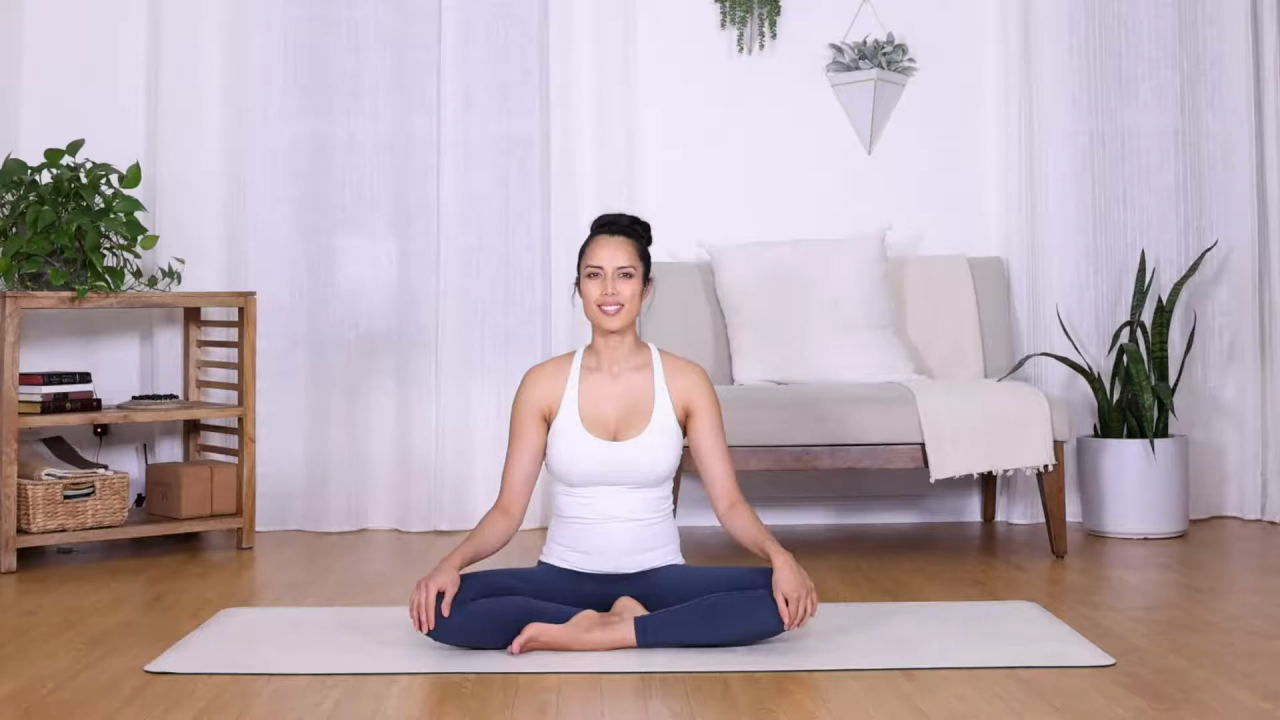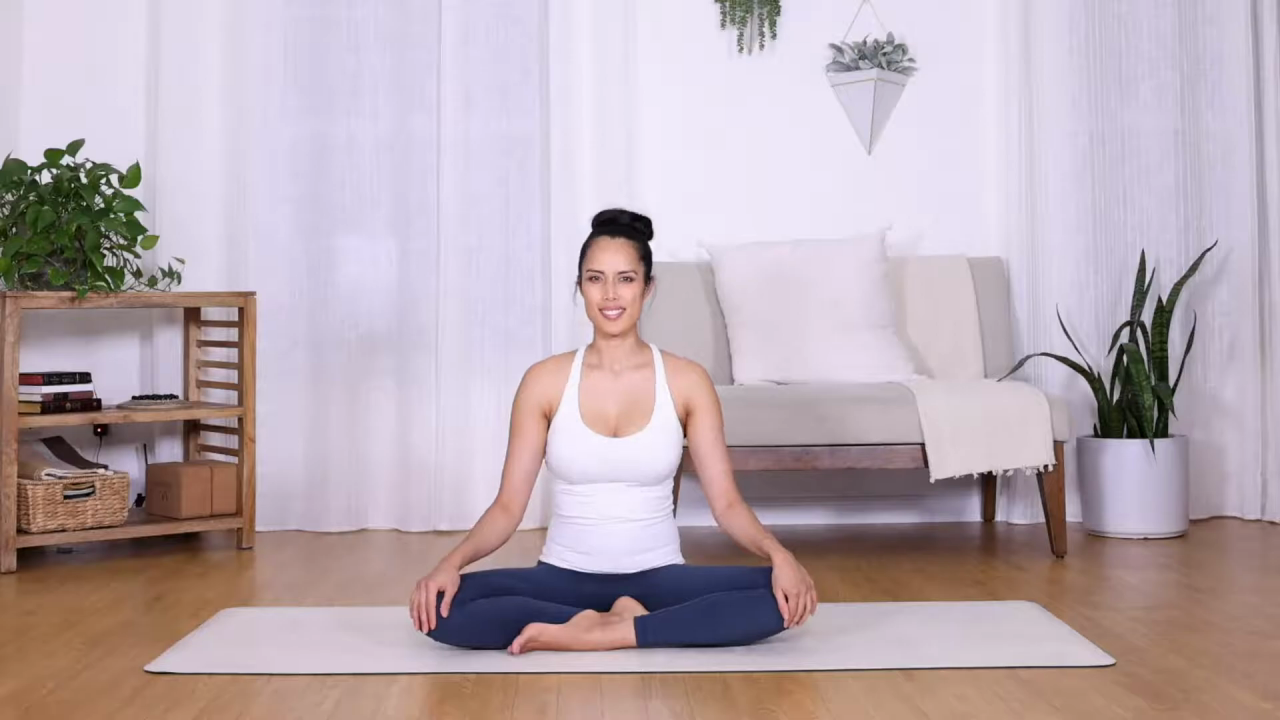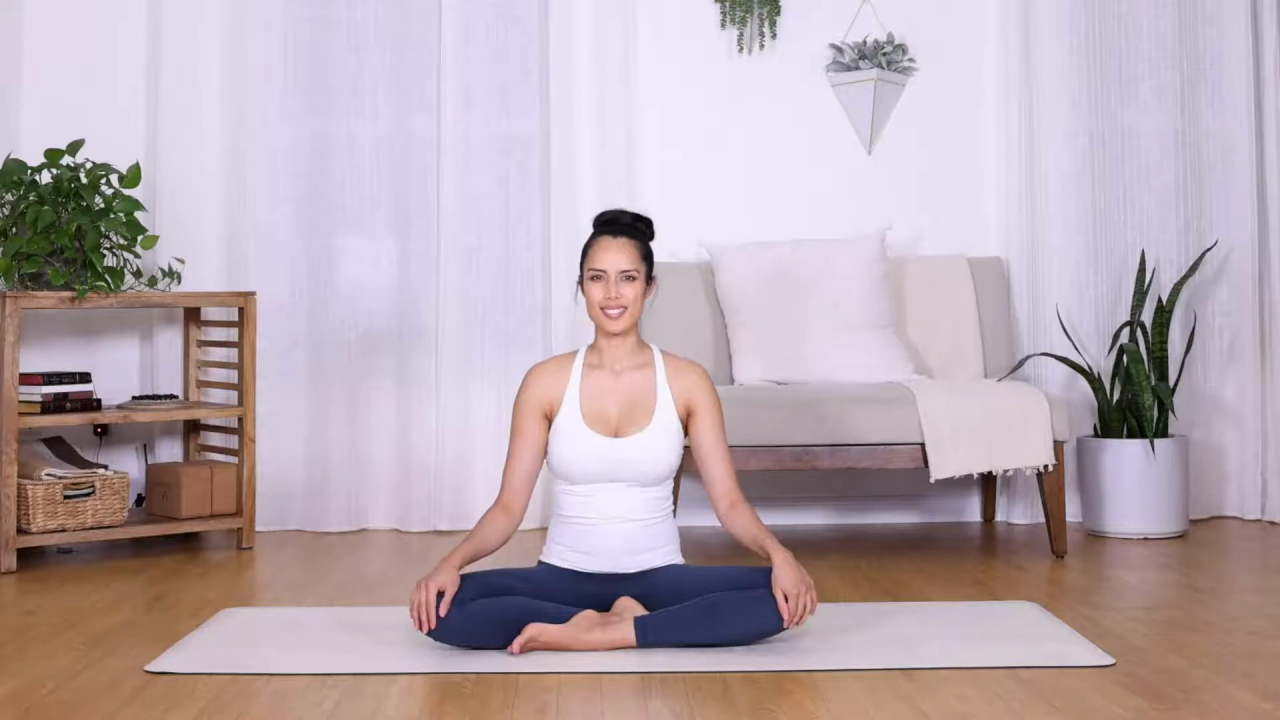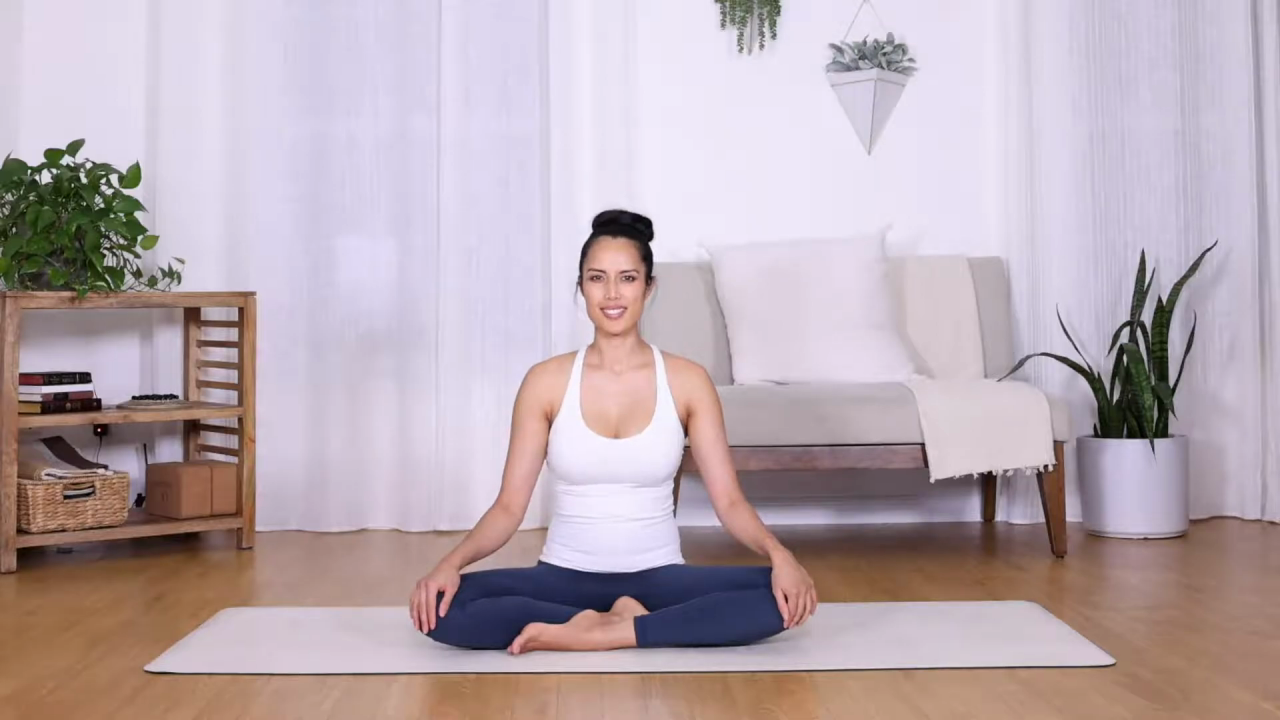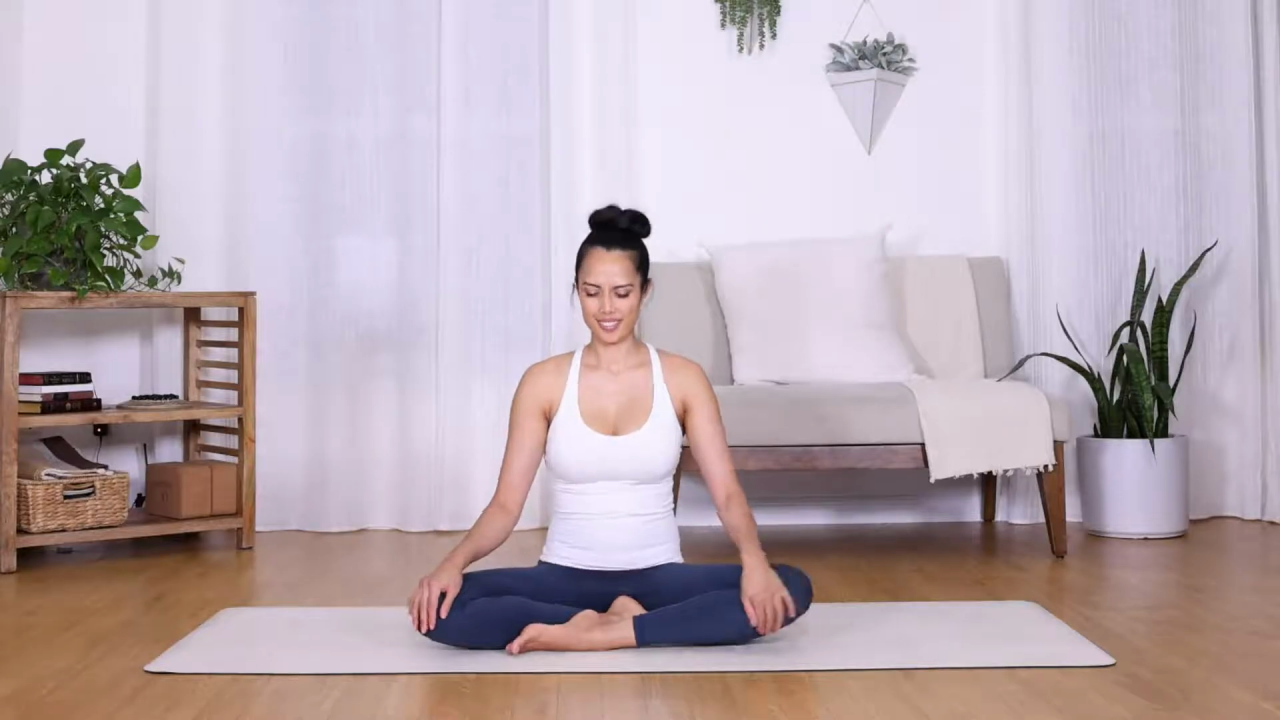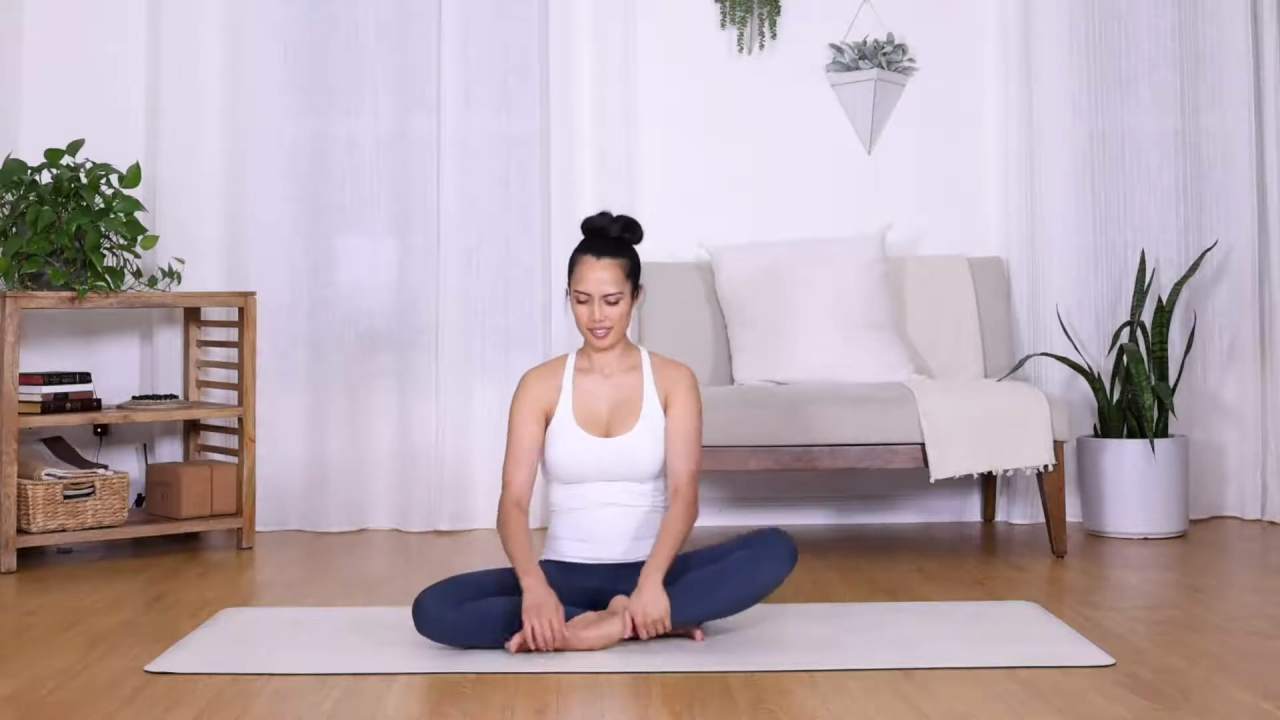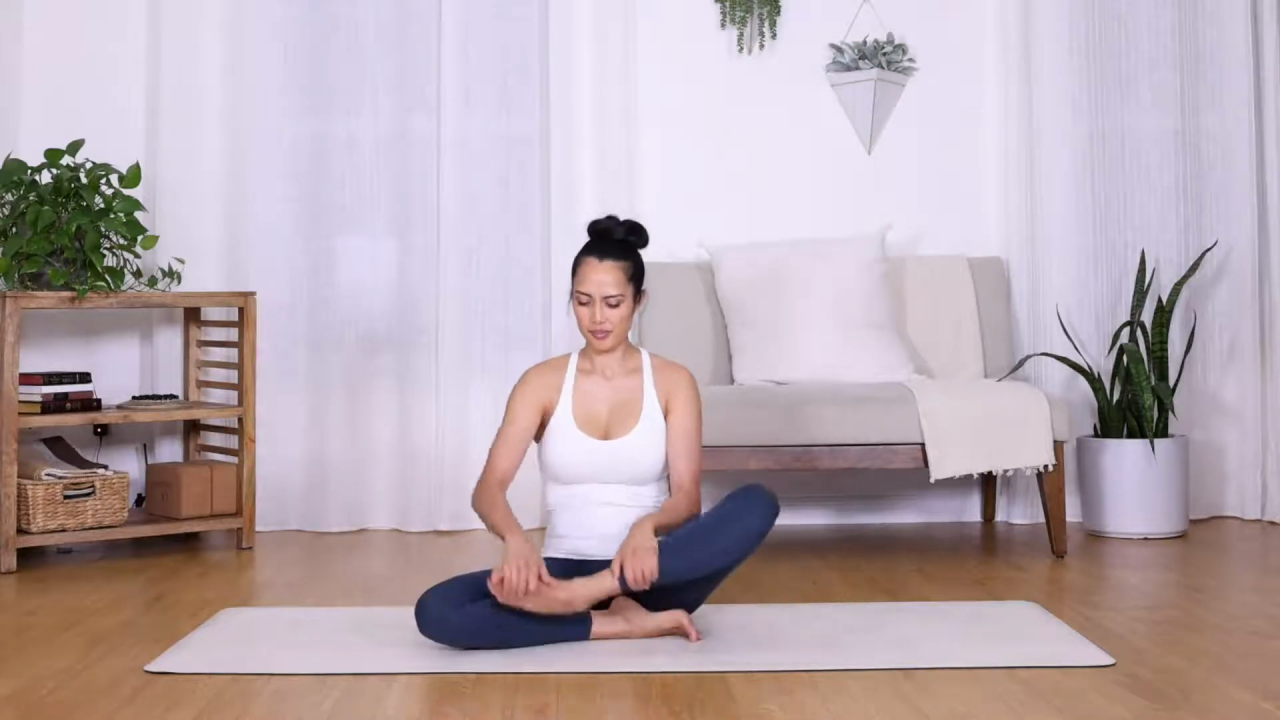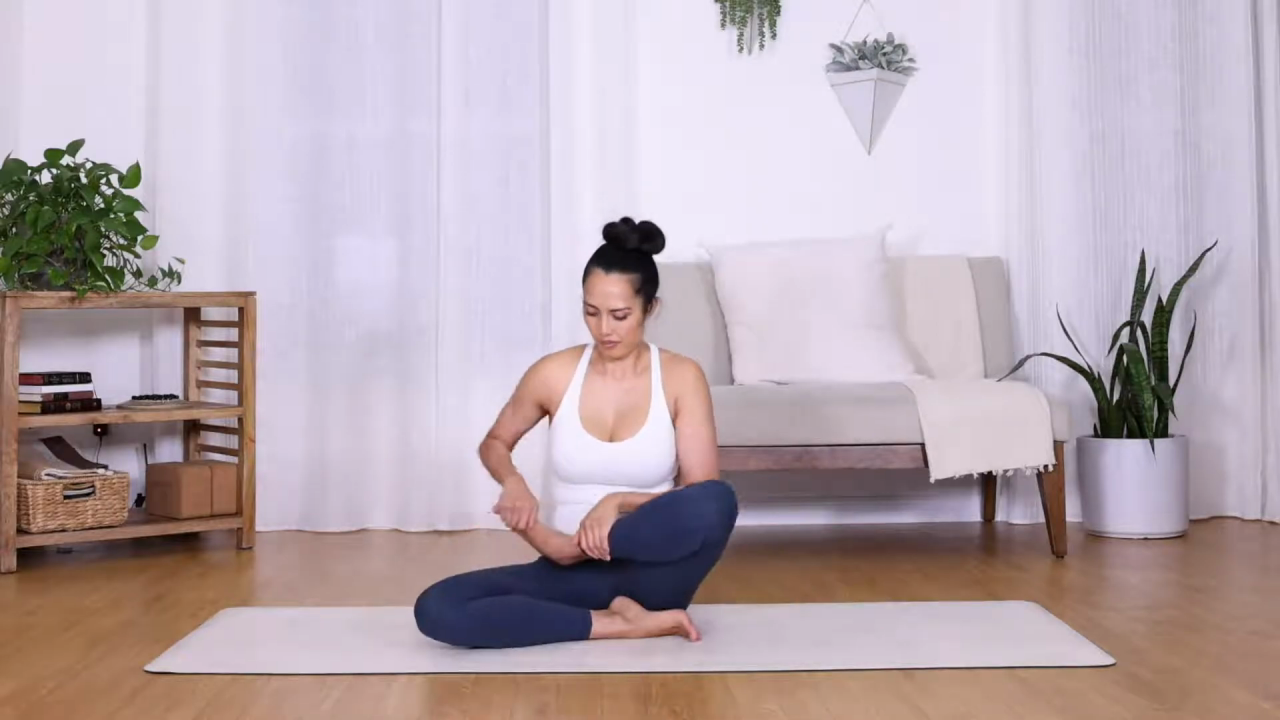
dt=0.4s
person 1, frame 1
left shoulder: (686, 380)
right shoulder: (544, 382)
left elbow: (729, 501)
right elbow: (508, 509)
left wrist: (780, 557)
right wrist: (450, 563)
left hip: (658, 577)
right hip: (566, 576)
left knee: (783, 599)
right knee: (441, 608)
left ankle: (598, 633)
right ankle: (627, 620)
person 1, frame 2
left shoulder: (687, 380)
right shoulder: (545, 380)
left elbow: (726, 502)
right elbow: (507, 506)
left wrist: (779, 555)
right wrist: (450, 563)
left hip: (657, 577)
right hip: (565, 577)
left knee: (782, 595)
right knee: (442, 610)
left ankle: (599, 632)
right ankle: (634, 623)
person 1, frame 3
left shoulder: (687, 381)
right shoulder: (546, 381)
left elbow: (729, 501)
right elbow: (509, 505)
left wrist: (779, 554)
right wrist: (451, 562)
left hip: (658, 578)
right hip: (565, 577)
left knee: (783, 597)
right knee: (440, 607)
left ankle: (598, 632)
right ankle: (628, 621)
person 1, frame 4
left shoulder: (688, 381)
right shoulder: (546, 381)
left elbow: (729, 500)
right elbow: (509, 505)
left wrist: (780, 555)
right wrist: (451, 563)
left hip: (657, 576)
right hip: (566, 576)
left knee: (780, 597)
right knee: (441, 610)
left ankle: (596, 632)
right ankle: (637, 623)
person 1, frame 5
left shoulder: (684, 379)
right shoulder: (544, 381)
left elbow: (728, 492)
right elbow: (506, 503)
left wrist: (755, 558)
right wrist: (454, 562)
left hip: (656, 576)
right hip: (566, 576)
left knee: (787, 588)
right knee: (438, 610)
left ankle: (607, 632)
right ankle: (646, 624)
person 1, frame 6
left shoulder: (673, 380)
right shoulder: (540, 385)
left elbow: (684, 494)
right elbow: (513, 501)
left wrist: (652, 579)
right wrist: (534, 585)
left hip: (651, 572)
right hip: (567, 574)
left knee: (776, 550)
right knee: (432, 609)
left ankle: (607, 628)
right ankle: (635, 622)
person 1, frame 7
left shoulder: (673, 382)
right shoulder: (542, 382)
left elbow: (688, 497)
right elbow: (488, 489)
left wrist: (646, 528)
right wrist: (516, 539)
left hip: (649, 572)
right hip: (563, 571)
left knee: (757, 504)
right knee: (436, 612)
left ankle: (588, 597)
right ankle: (631, 620)
person 1, frame 8
left shoulder: (681, 378)
right shoulder: (553, 374)
left elbow: (704, 494)
right elbow: (494, 444)
left wrist: (620, 501)
right wrist: (513, 482)
left hip: (648, 576)
right hip: (569, 576)
left knee: (716, 500)
right knee: (436, 610)
right ankle: (618, 624)
